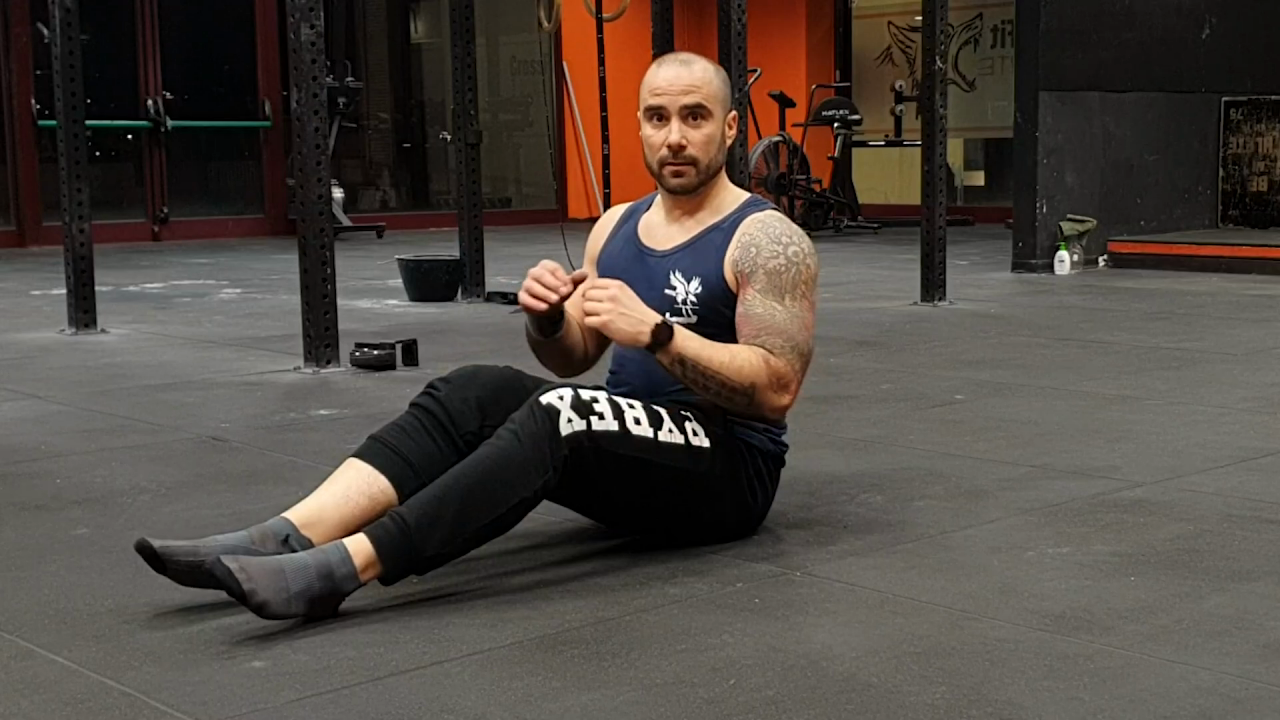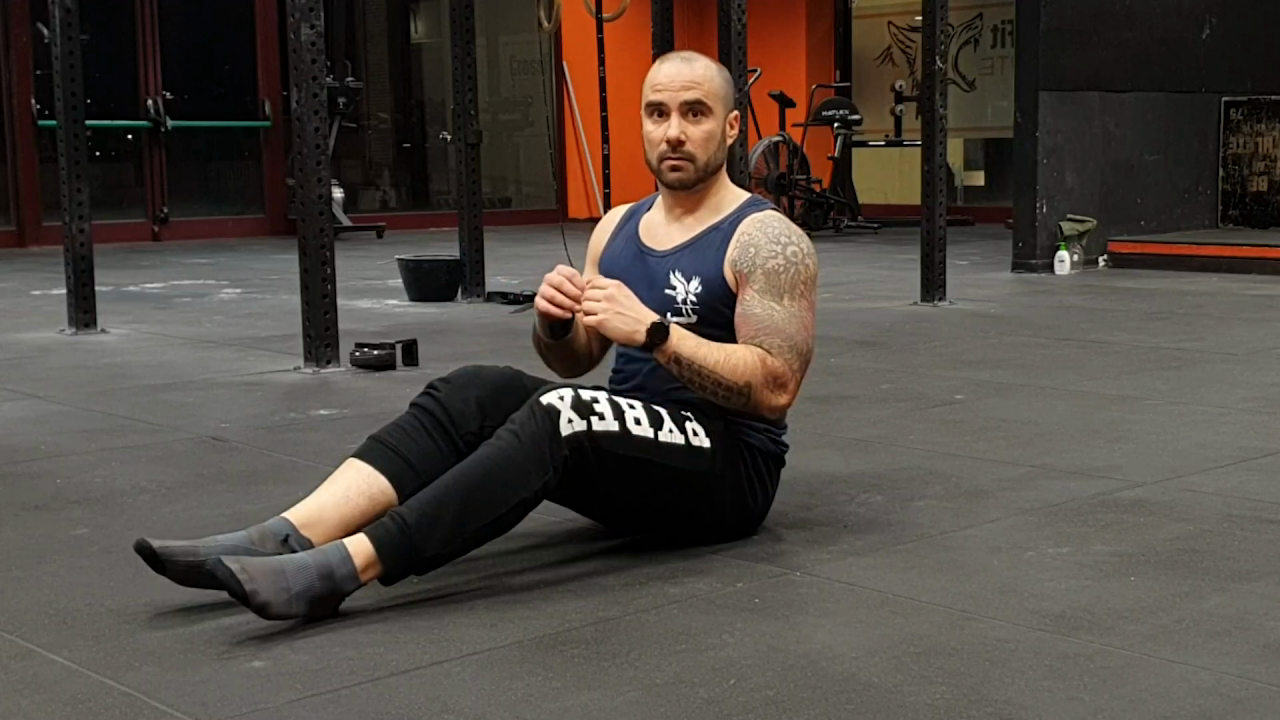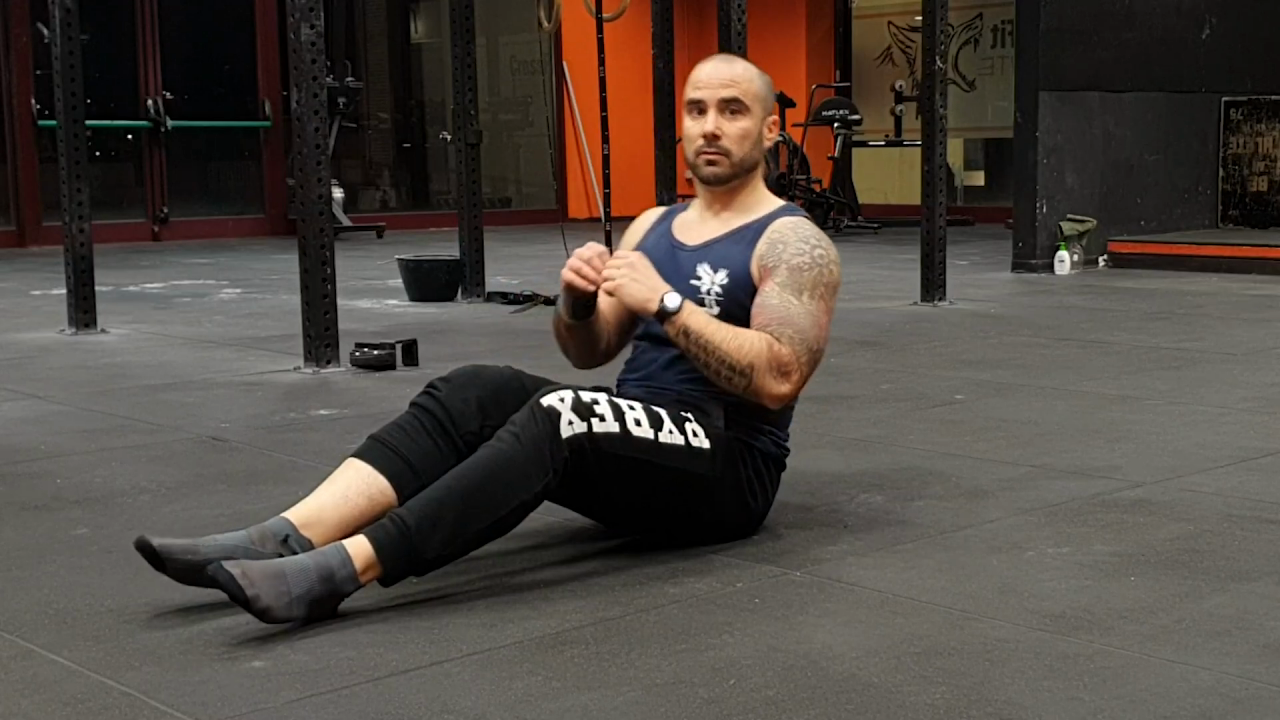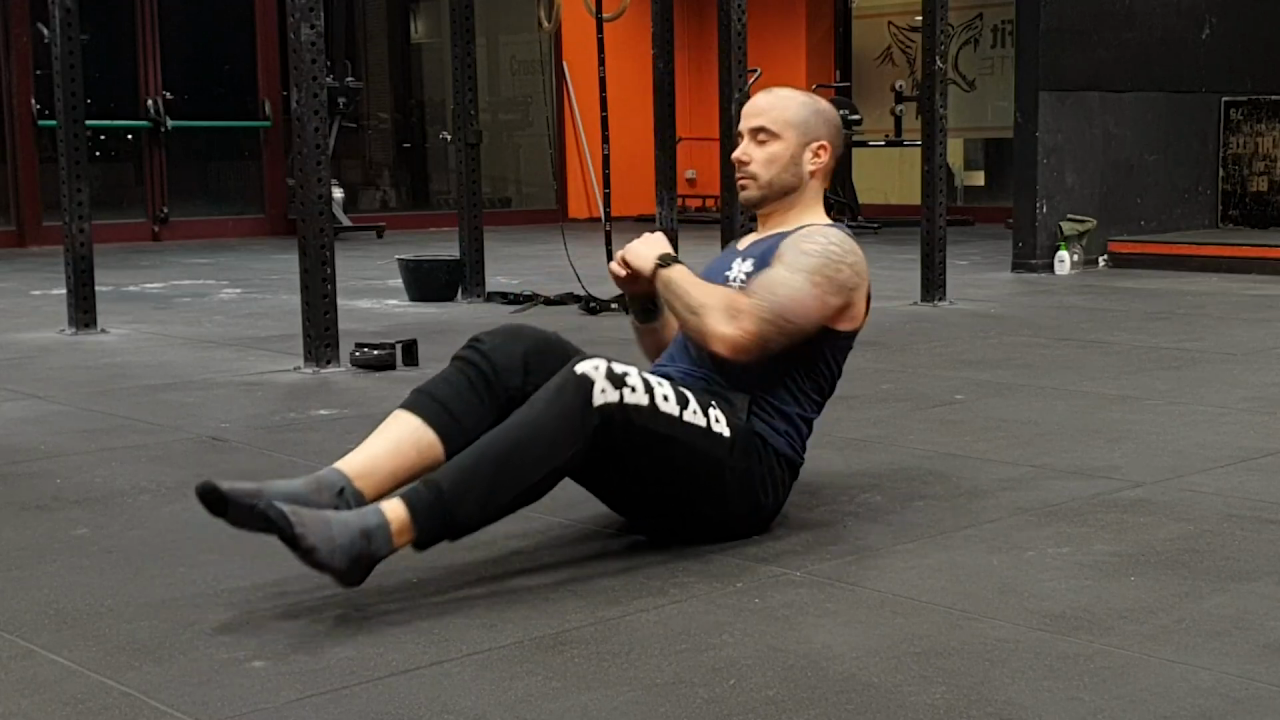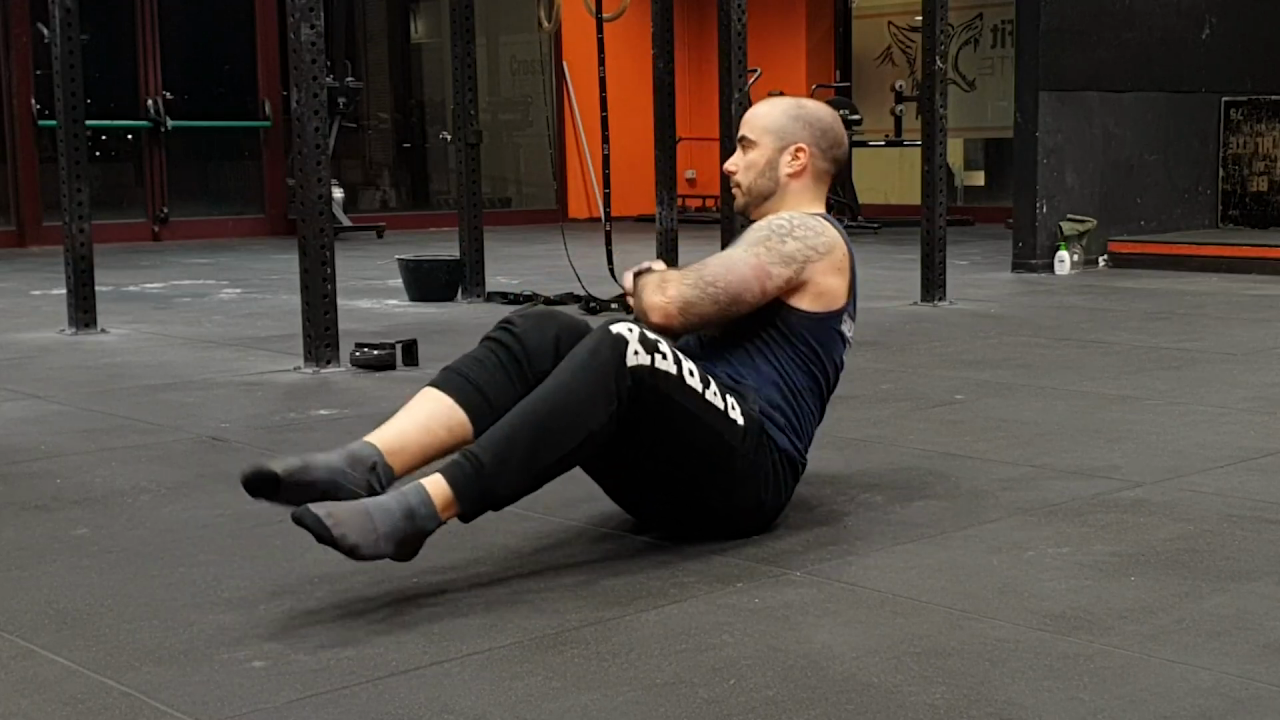
dt=0.4s
person 1, frame 1
left shoulder: (767, 240)
right shoulder: (617, 226)
left elbow: (776, 389)
right elbow: (570, 362)
left wrist: (653, 331)
right wrist: (545, 316)
left hip: (725, 472)
right hip: (628, 451)
left knee: (561, 417)
right knee: (476, 393)
left ankle: (341, 567)
right ankle: (283, 540)
person 1, frame 2
left shoulder: (767, 241)
right shoulder: (618, 227)
left elbow: (774, 388)
right elbow: (573, 363)
left wrist: (650, 330)
right wrist: (554, 320)
left hip: (726, 470)
right hip: (627, 448)
left knee: (561, 417)
right knee: (477, 393)
left ankle: (342, 568)
right ankle: (285, 539)
person 1, frame 3
left shoulder: (795, 245)
right shoulder: (654, 226)
left elbow: (775, 380)
right elbow: (588, 350)
left wrist: (662, 302)
right wrist: (578, 296)
left hip: (725, 470)
right hip: (635, 440)
left knee: (559, 419)
right knee: (476, 392)
left ankle: (338, 569)
right ankle: (281, 540)
person 1, frame 4
left shoulder: (826, 253)
right shoulder: (747, 247)
left elbow: (730, 333)
right elbow: (667, 350)
left wrist: (663, 265)
right wrist: (646, 293)
left hip: (736, 473)
right hip: (664, 449)
left knee: (595, 386)
right knee: (515, 350)
left ankle: (374, 532)
right ankle: (332, 491)
person 1, frame 5
left shoulder: (806, 237)
right shoulder: (776, 250)
left elbow: (671, 308)
left wrist: (644, 281)
right wrist: (653, 296)
left hip: (743, 472)
right hip: (669, 458)
left knee: (624, 348)
right knee: (542, 333)
left ankle: (419, 508)
right ankle: (361, 468)
